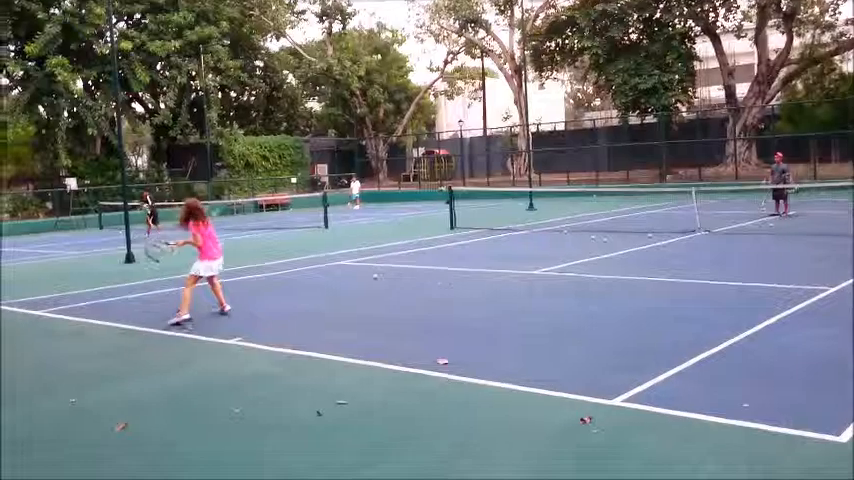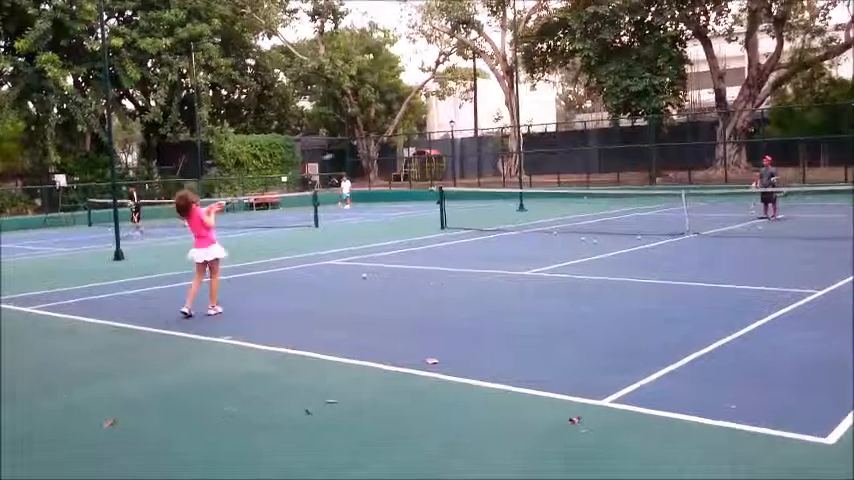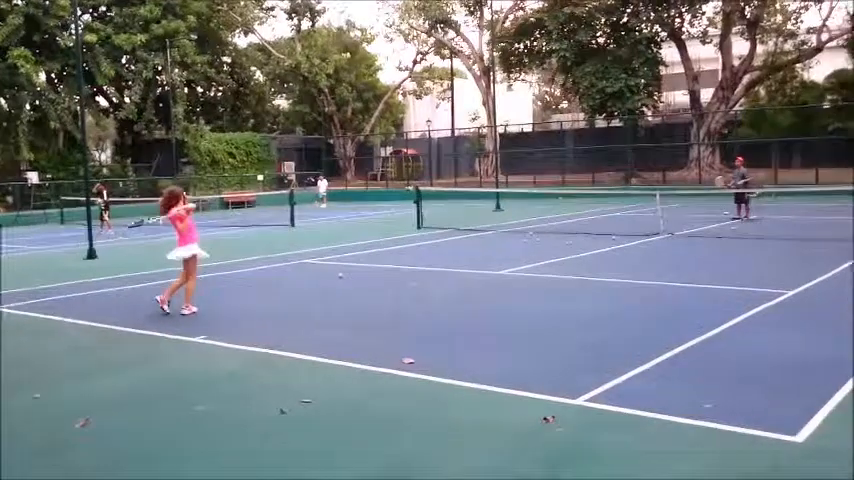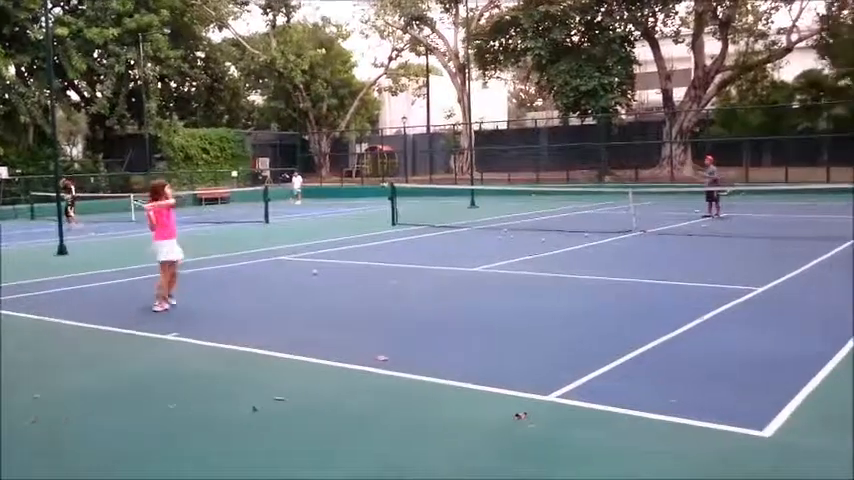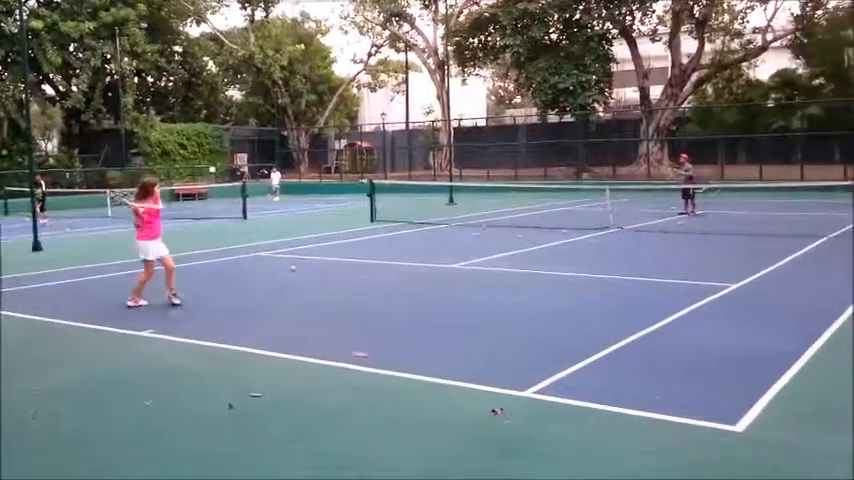
dt=0.2s
person 1, frame 1
left shoulder: (192, 224)
right shoulder: (205, 220)
left elbow: (199, 244)
left wrist: (185, 242)
left hip: (206, 260)
right hip: (217, 257)
left knee: (188, 285)
right knee: (212, 279)
left ankle: (183, 314)
right ankle: (223, 305)
person 1, frame 2
left shoulder: (188, 214)
right shoulder: (197, 210)
left elbow: (208, 210)
right elbow: (210, 225)
left wrist: (213, 208)
right wrist: (212, 212)
left hip: (199, 249)
right hip: (210, 247)
left knee: (198, 279)
right knee: (214, 276)
left ankle: (187, 306)
right ankle: (213, 306)
person 1, frame 3
left shoulder: (185, 208)
right shoulder: (173, 213)
left elbow: (193, 206)
right elbow: (183, 231)
left wrist: (181, 207)
right wrist: (184, 217)
left hip: (191, 246)
right hip: (187, 247)
left knee: (184, 278)
right knee: (192, 277)
left ankle: (164, 298)
right ankle: (187, 306)
person 1, frame 4
left shoulder: (168, 201)
right shoulder: (152, 207)
left elbow: (172, 201)
right elbow: (152, 228)
left wrist: (153, 204)
right wrist: (149, 214)
left hip: (172, 241)
right hip: (161, 242)
left knee: (173, 272)
right knee: (166, 274)
left ankle: (167, 295)
right ankle: (159, 303)
person 1, frame 5
left shoulder: (155, 200)
right shoulder: (138, 205)
left elbow: (160, 207)
right elbow: (137, 226)
left wrist: (144, 206)
right wrist: (138, 216)
left hip: (156, 241)
right hip: (145, 242)
left knee: (170, 266)
right knee: (149, 272)
left ankle: (171, 293)
right ankle: (134, 299)
